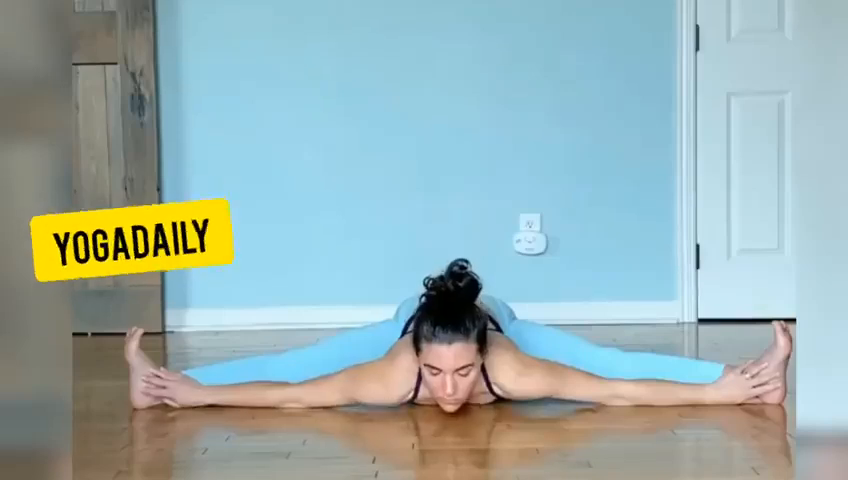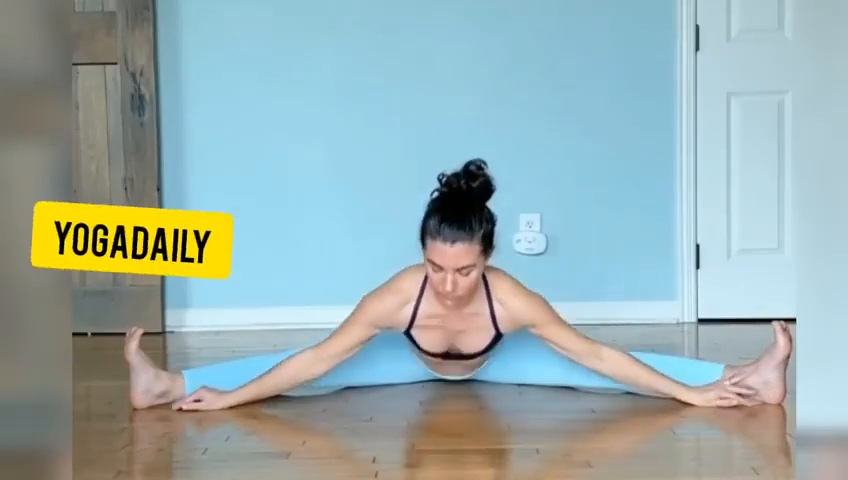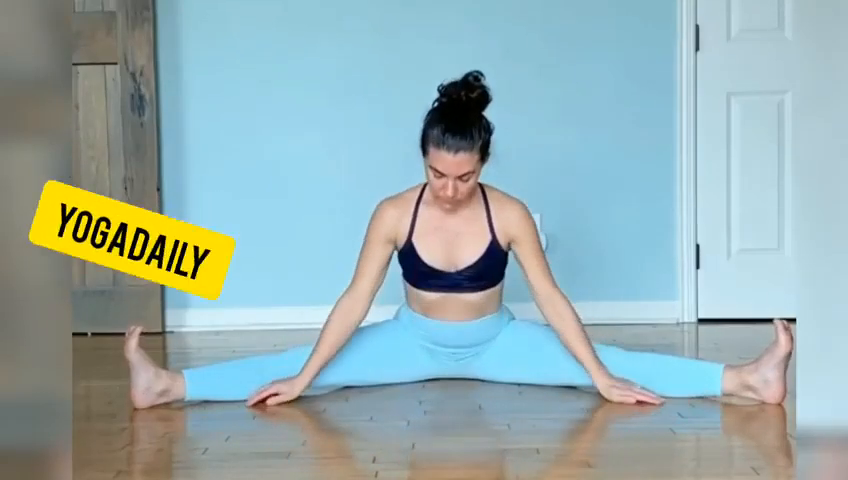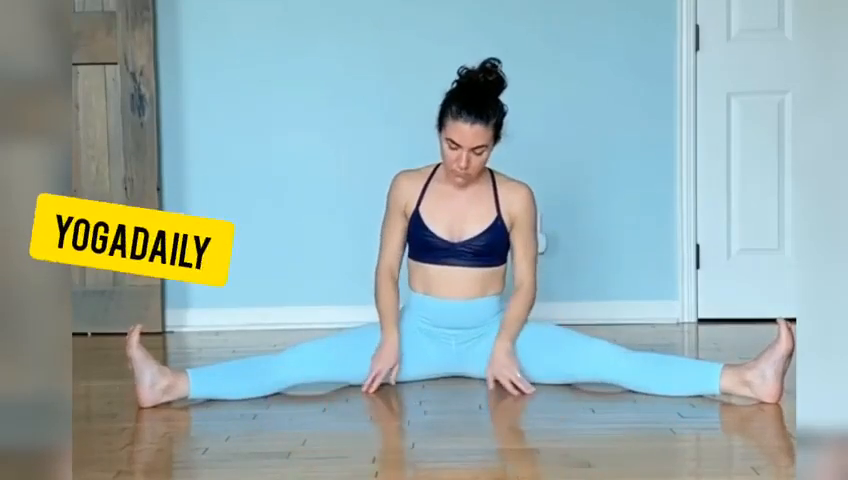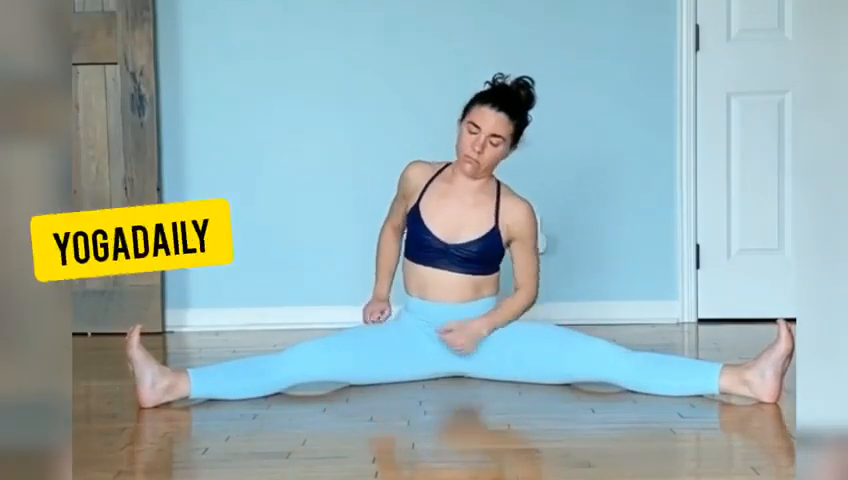
dt=0.7s
person 1, frame 1
left shoulder: (511, 369)
right shoulder: (392, 376)
left elbow: (622, 386)
right elbow: (290, 389)
left wrist: (719, 393)
right wrist: (196, 394)
left hip: (500, 321)
right hip: (406, 323)
left knee: (610, 359)
right knee: (296, 361)
left ankle: (744, 376)
right ankle: (170, 383)
person 1, frame 2
left shoulder: (512, 298)
right shoulder: (396, 296)
left elbow: (595, 353)
right elbow: (315, 358)
left wrist: (690, 393)
right wrist: (233, 397)
left hip: (495, 359)
right hip: (413, 358)
left knee: (595, 374)
right knee: (316, 375)
person 1, frame 3
left shoulder: (509, 214)
right shoulder: (394, 213)
left elbow: (551, 299)
right elbow: (354, 301)
left wrist: (603, 379)
right wrist: (301, 378)
left hip: (494, 343)
right hip: (414, 342)
left knee: (611, 363)
right knee: (324, 367)
right ankle: (169, 384)
person 1, frame 4
left shoulder: (515, 196)
right shoulder: (407, 185)
left elbow: (525, 283)
right elbow: (386, 269)
left wrist: (505, 344)
right wrist: (391, 335)
left hip: (492, 331)
right hip: (418, 331)
left knee: (605, 360)
right knee: (303, 363)
left ankle: (743, 379)
right ankle: (173, 383)
person 1, frame 5
left shoulder: (514, 210)
right shoulder: (417, 176)
left elbow: (528, 287)
right elbow: (391, 230)
left wrist: (486, 326)
right wrist: (380, 294)
left hip: (486, 334)
right hip: (413, 332)
left knee: (602, 359)
right knee: (301, 363)
left ankle: (742, 378)
right ankle: (175, 383)
